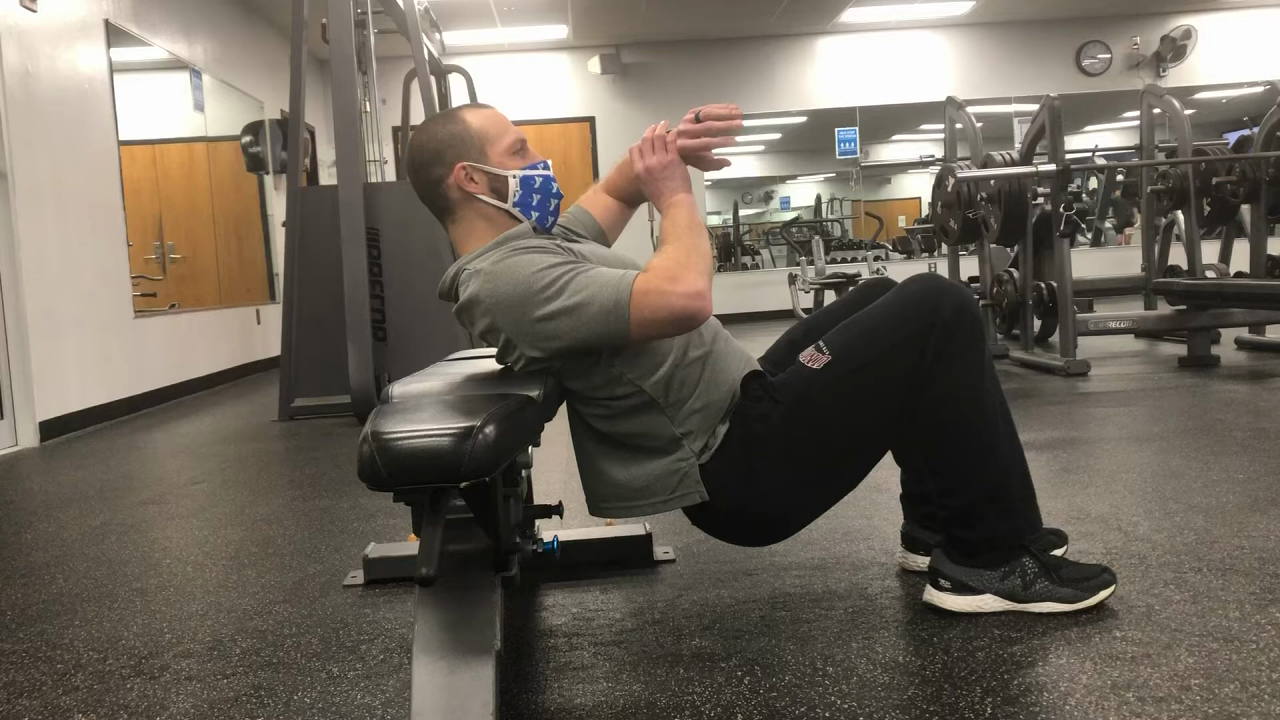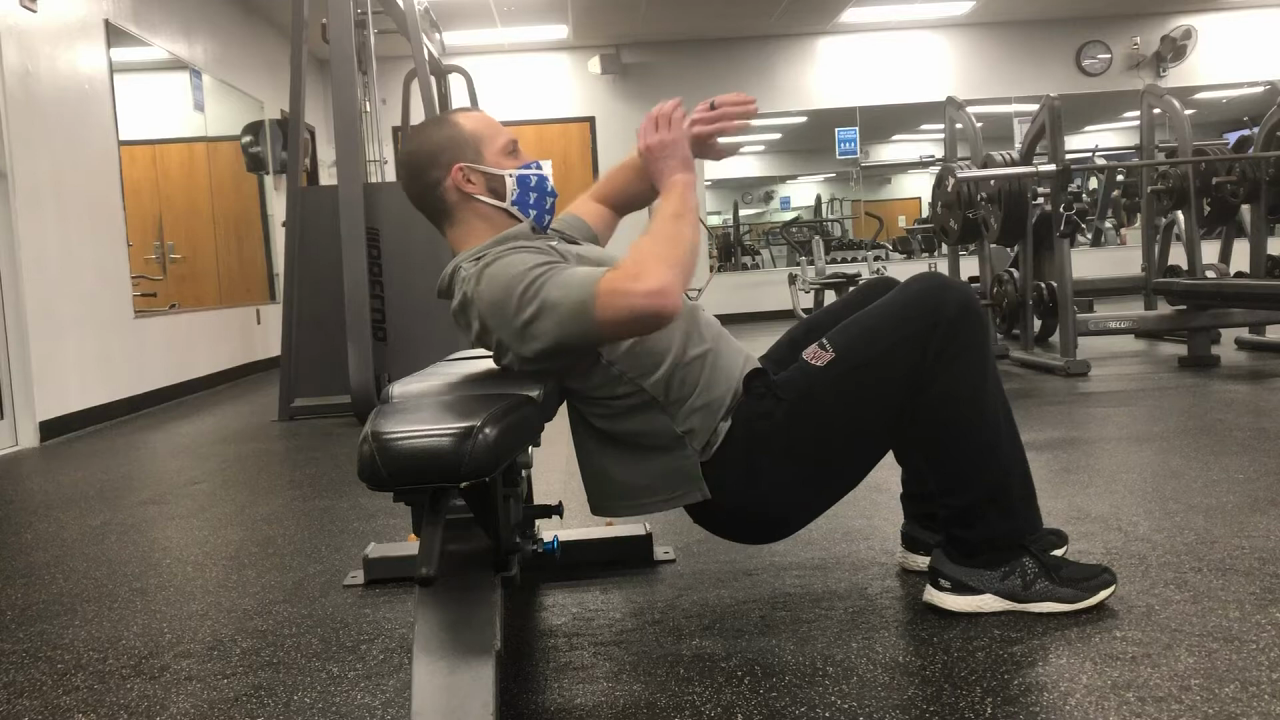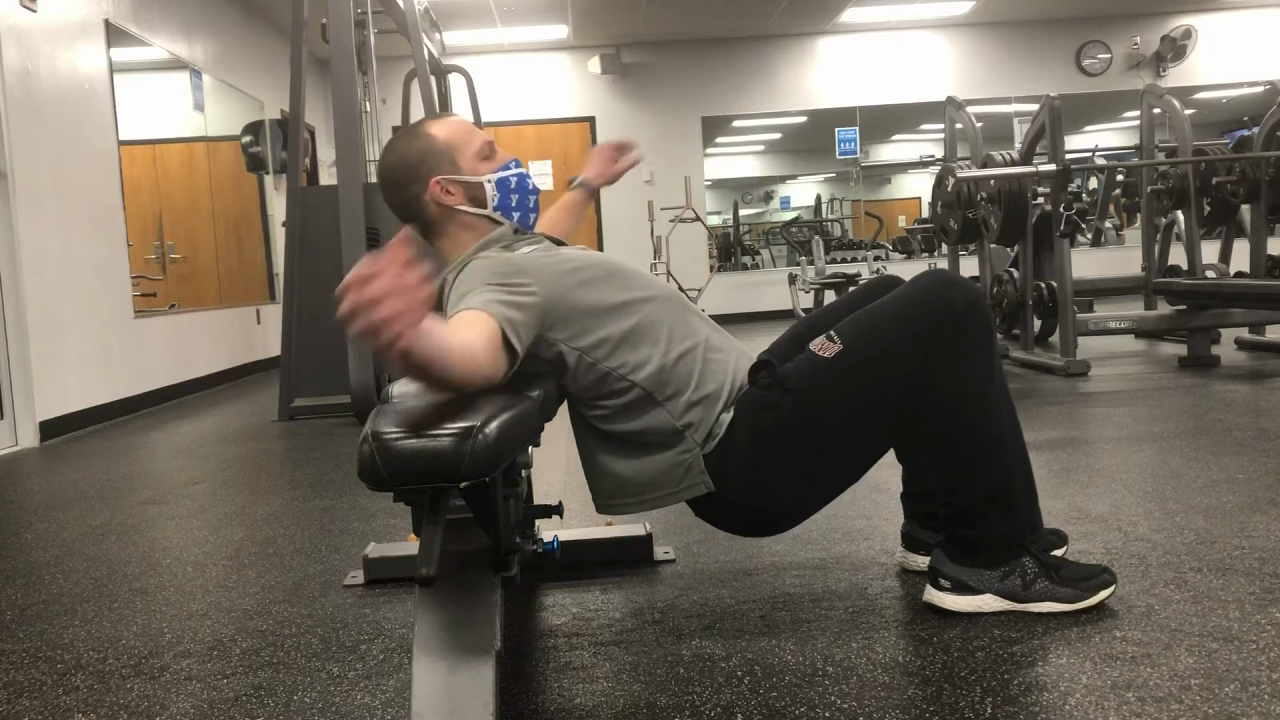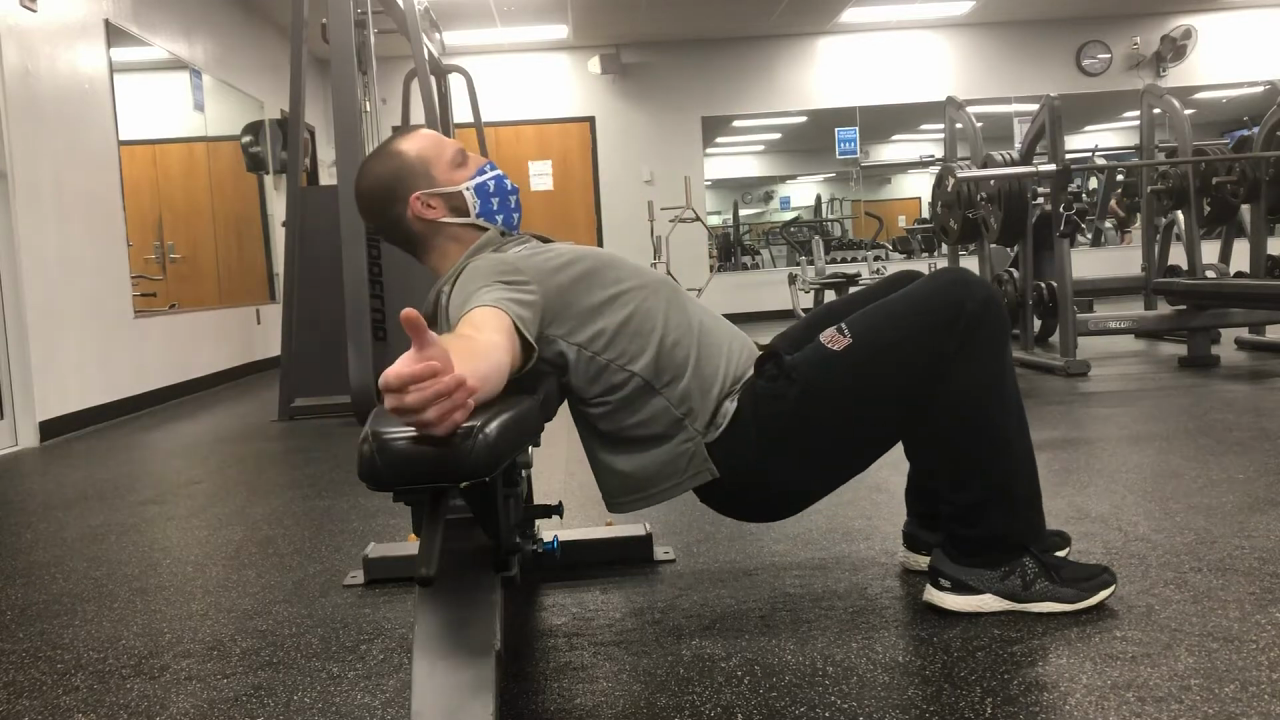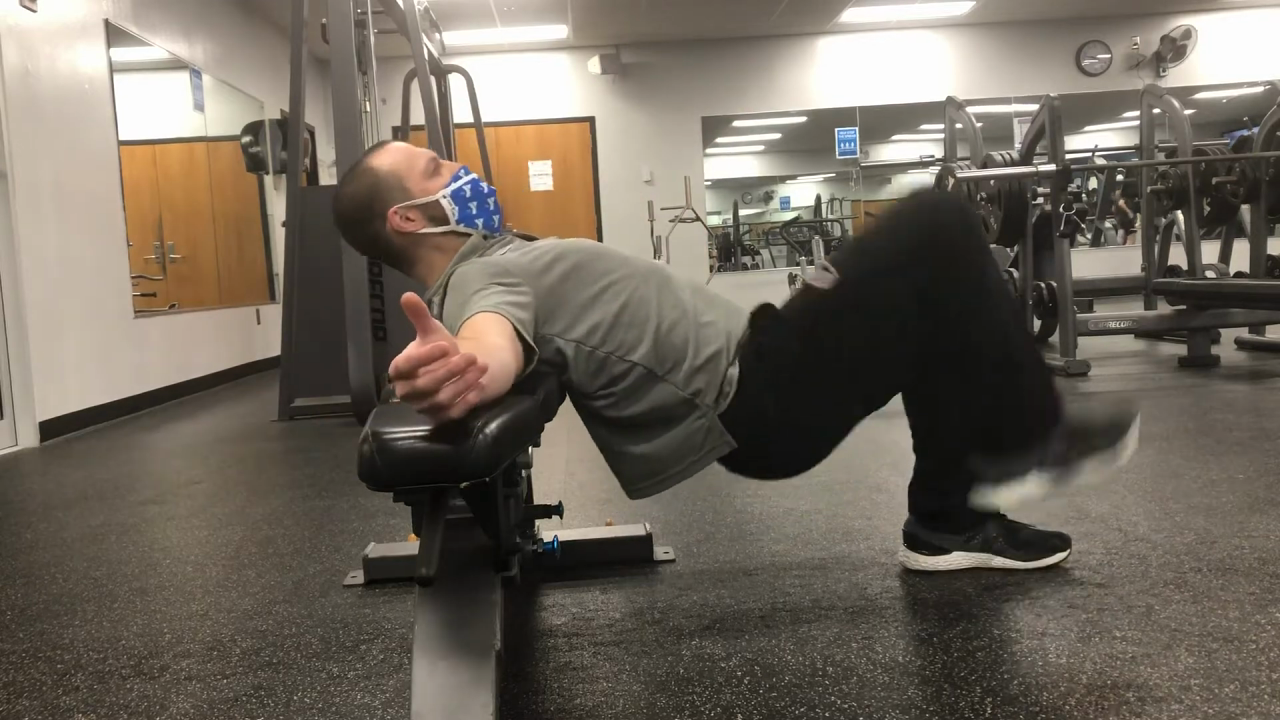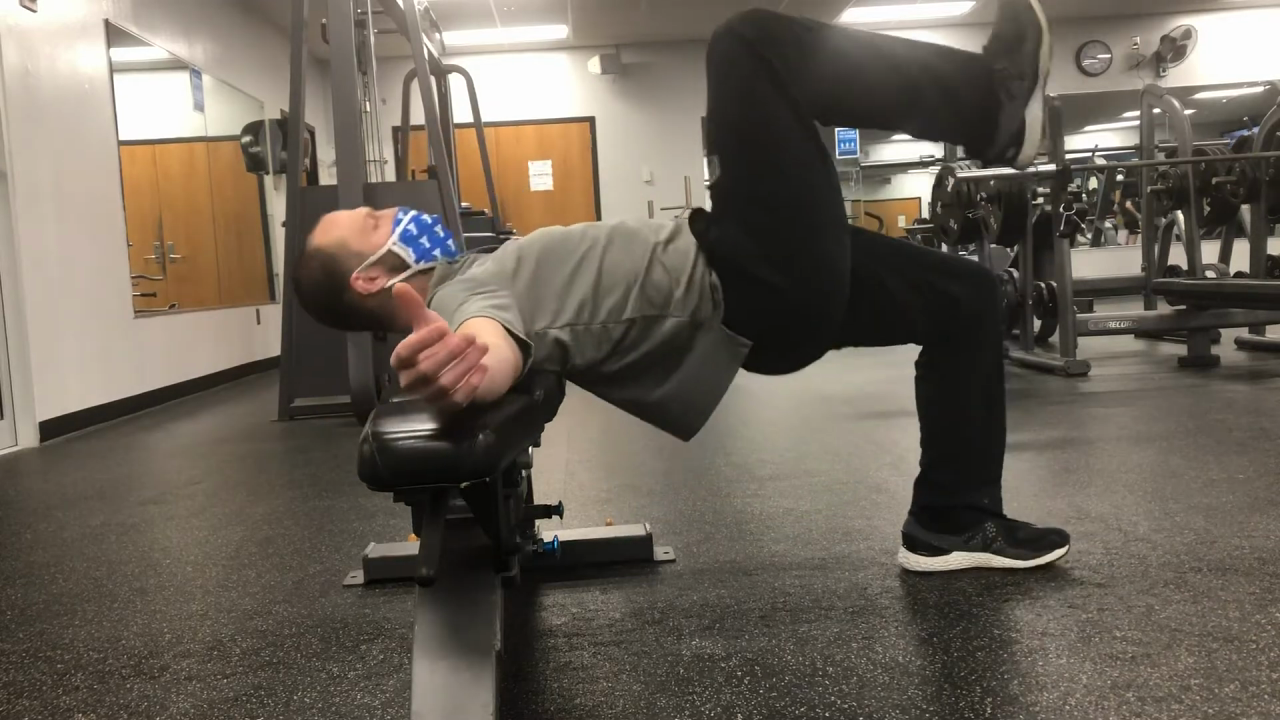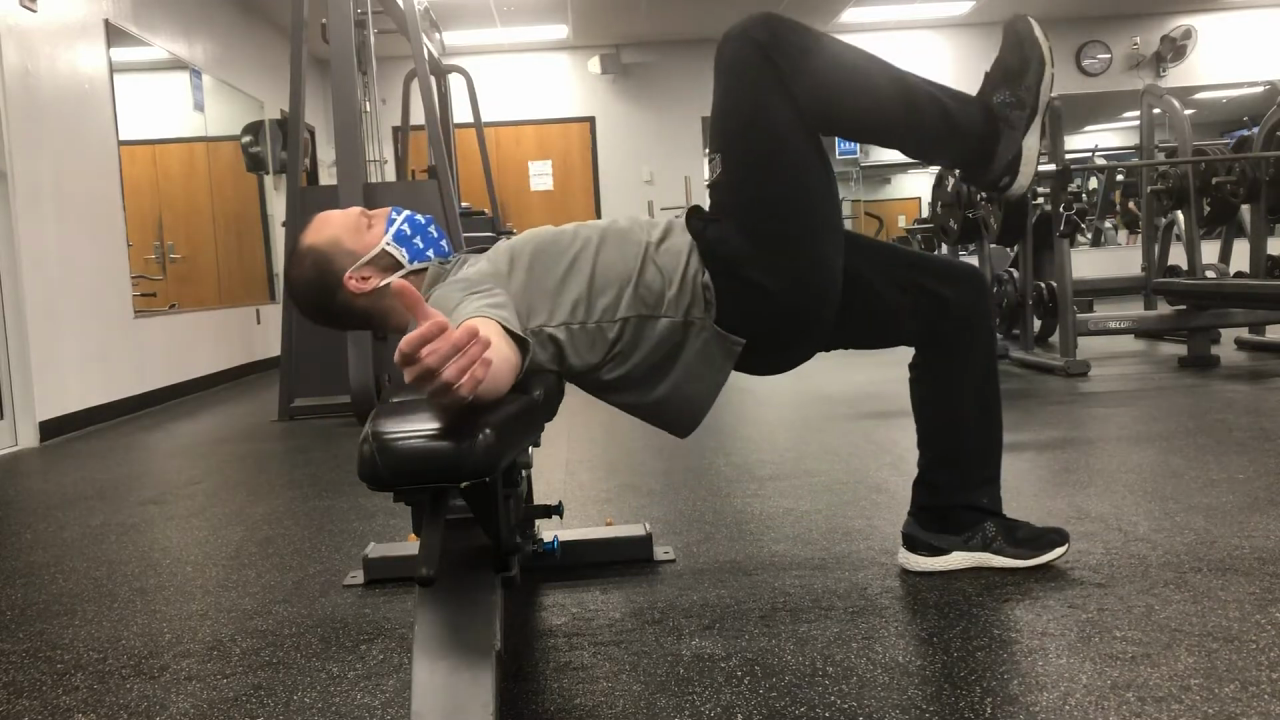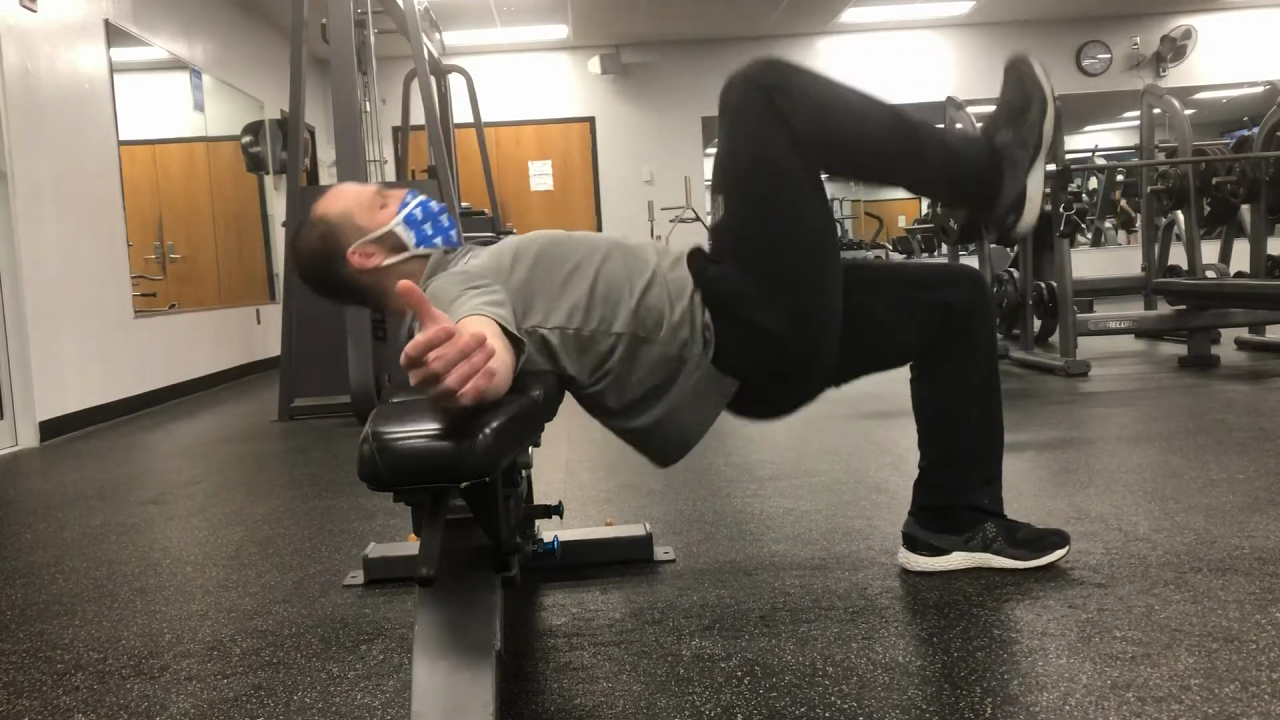
dt=0.5s
person 1, frame 1
left shoulder: (530, 242)
right shoulder: (511, 278)
left elbow: (617, 187)
right elbow: (683, 297)
left wrist: (672, 141)
right wrist: (676, 192)
left hip: (740, 411)
right hip: (743, 466)
left knee: (888, 300)
right knee: (936, 310)
left ankle: (935, 527)
right ankle: (988, 562)
person 1, frame 2
left shoulder: (526, 243)
right shoulder: (505, 278)
left elbow: (607, 198)
right elbow: (653, 294)
left wrist: (673, 143)
right wrist: (678, 176)
left hip: (740, 414)
right hip: (745, 462)
left knee: (889, 299)
right knee: (939, 309)
left ankle: (938, 527)
right ankle: (990, 561)
person 1, frame 3
left shoulder: (507, 253)
right shoulder: (488, 279)
right elbow: (467, 350)
left wrist: (589, 181)
right wrist: (405, 332)
left hip: (744, 404)
right hip: (748, 455)
left knee: (896, 297)
right knee: (948, 308)
left ankle: (938, 528)
right ankle: (988, 560)
person 1, frame 4
left shoulder: (502, 258)
right shoulder: (488, 282)
right elbow: (483, 341)
right wrist: (446, 376)
left hip: (747, 392)
right hip: (752, 440)
left knee: (912, 294)
right knee: (959, 306)
left ankle: (940, 526)
right ankle: (988, 559)
person 1, frame 5
left shoulder: (493, 261)
right shoulder: (479, 287)
right elbow: (492, 347)
right wrist: (454, 369)
left hip: (757, 379)
right hip: (764, 396)
left knee: (936, 314)
right knee: (931, 228)
left ankle: (949, 523)
right ankle: (1019, 448)
person 1, frame 6
left shoulder: (471, 275)
right shoulder: (462, 302)
right elbow: (491, 350)
right wrist: (459, 364)
left hip: (760, 286)
right hip: (754, 284)
left knee: (963, 295)
left ankle: (953, 521)
right ankle: (992, 115)
person 1, frame 7
left shoulder: (461, 281)
right shoulder: (459, 301)
right elbow: (496, 353)
right wrist: (462, 364)
left hip: (759, 285)
right hip: (749, 287)
left knee: (954, 297)
right knee: (759, 45)
left ankle: (952, 522)
right ankle: (986, 141)
person 1, frame 8
left shoulder: (462, 272)
right shoulder: (453, 295)
right elbow: (486, 348)
right wrist: (465, 361)
left hip: (755, 326)
right hip: (752, 328)
left knee: (955, 300)
right knee: (763, 91)
left ankle: (952, 522)
right ankle: (990, 179)
